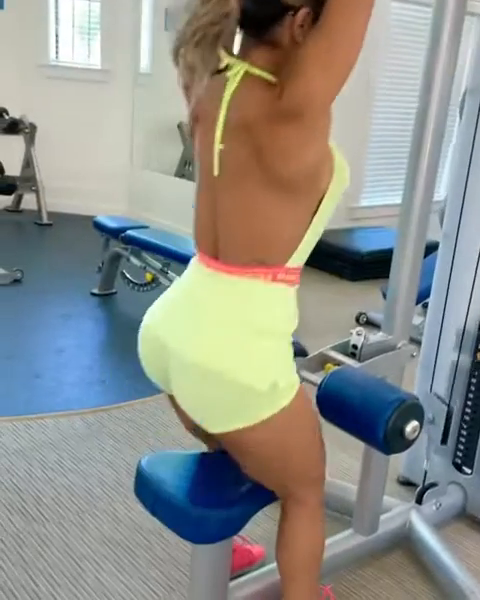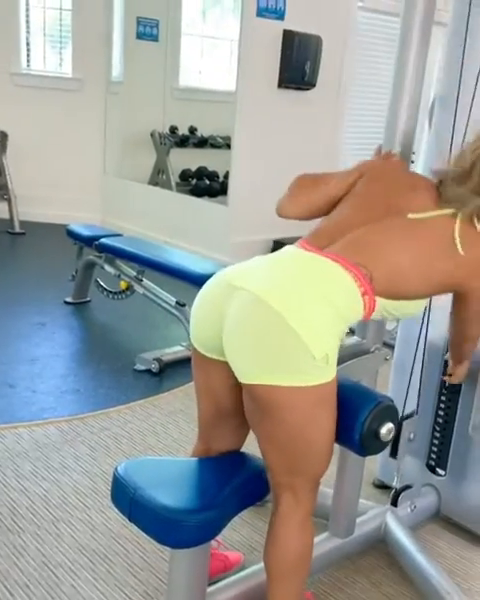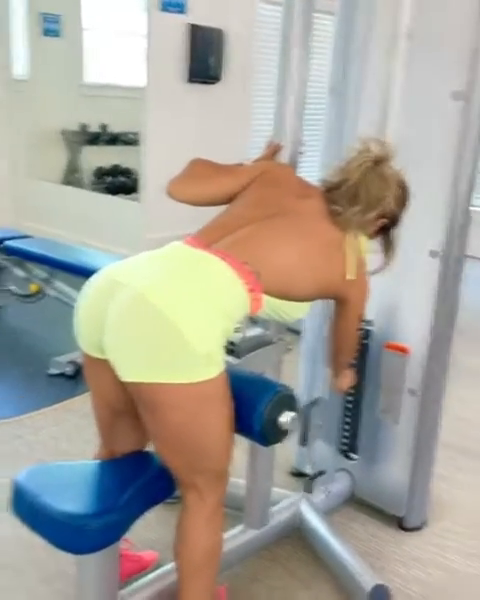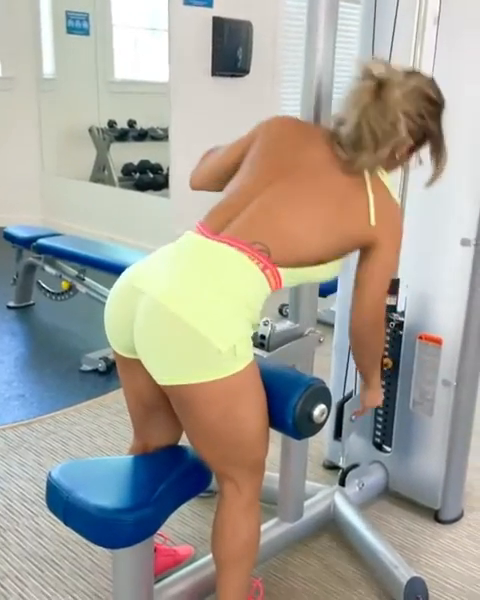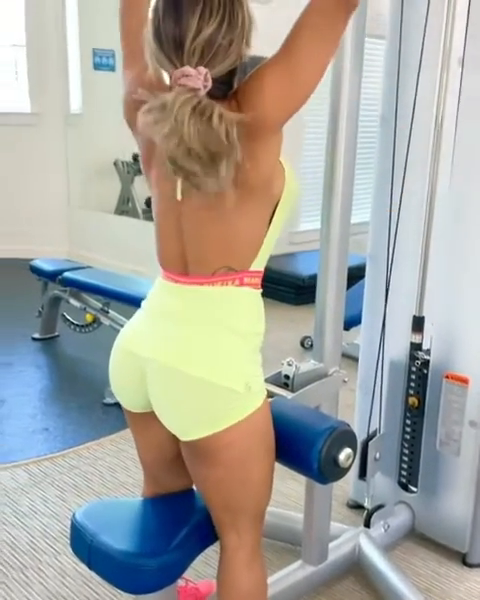
dt=1s
person 1, frame 1
left shoulder: (207, 87)
right shoulder: (290, 110)
left hip: (168, 325)
right hip: (233, 354)
left knee: (229, 450)
right knee: (304, 494)
person 1, frame 2
left shoulder: (391, 174)
left elbow: (290, 203)
left hip: (224, 288)
right hip: (287, 324)
left knee: (213, 451)
right knee: (296, 495)
person 1, frame 3
left shoulder: (280, 177)
right shoulder: (350, 269)
left elbow: (181, 185)
right elbow: (342, 353)
right wrist: (342, 374)
left hip: (108, 286)
right hip: (172, 320)
left knee: (117, 452)
right knee: (205, 490)
person 1, frame 4
left shoulder: (282, 130)
right shoulder: (380, 210)
left elbow: (200, 176)
right elbow: (366, 321)
right wrist: (371, 382)
left hip: (139, 286)
right hip: (202, 316)
left knee: (152, 446)
right knee: (242, 483)
person 1, frame 5
left shoulder: (149, 116)
right shoulder: (252, 118)
left hip: (142, 345)
right hip: (211, 361)
left knee: (164, 498)
right knee: (241, 536)
